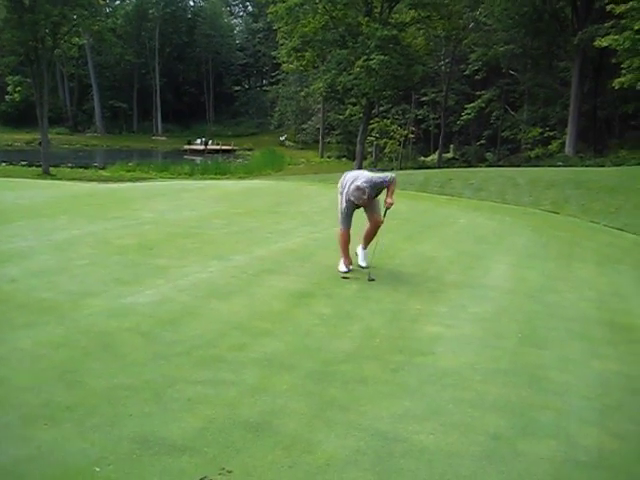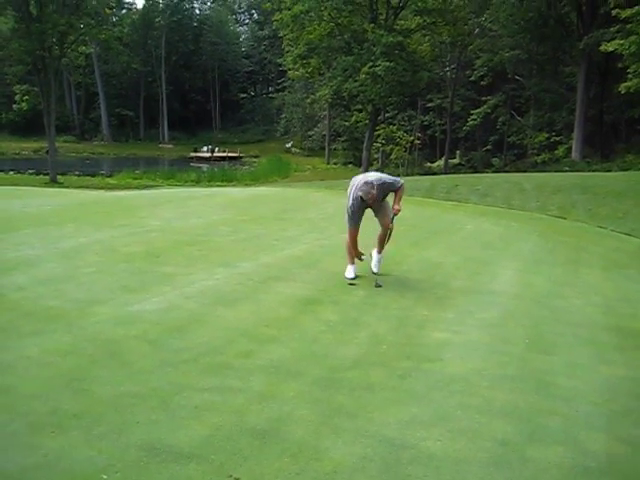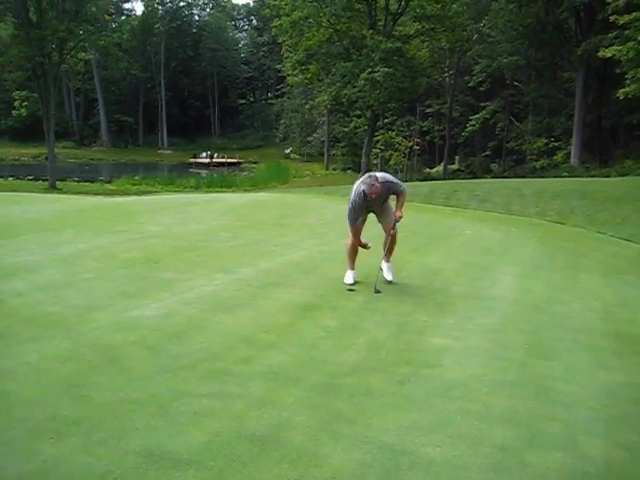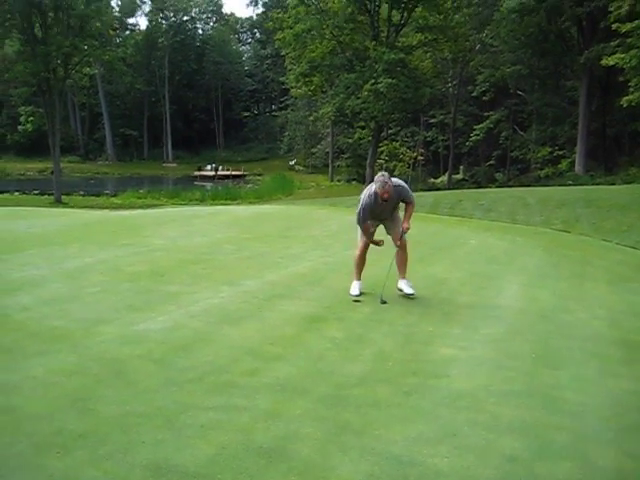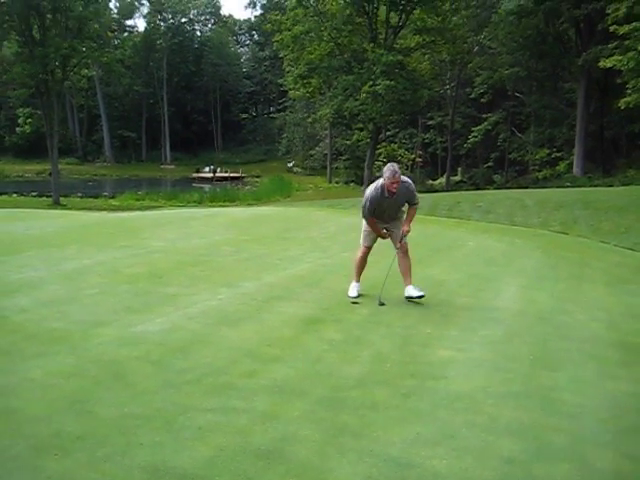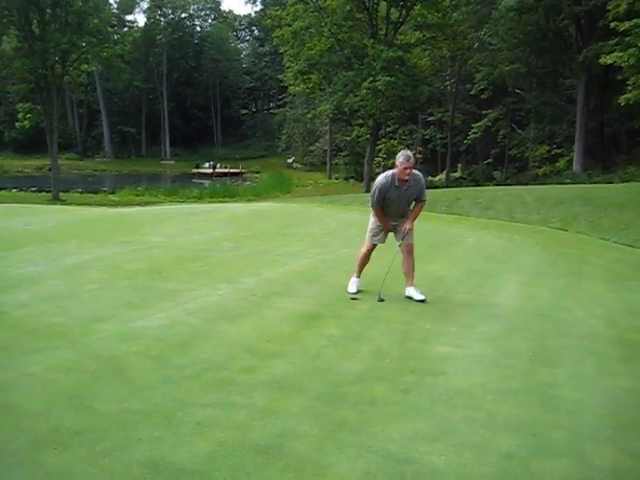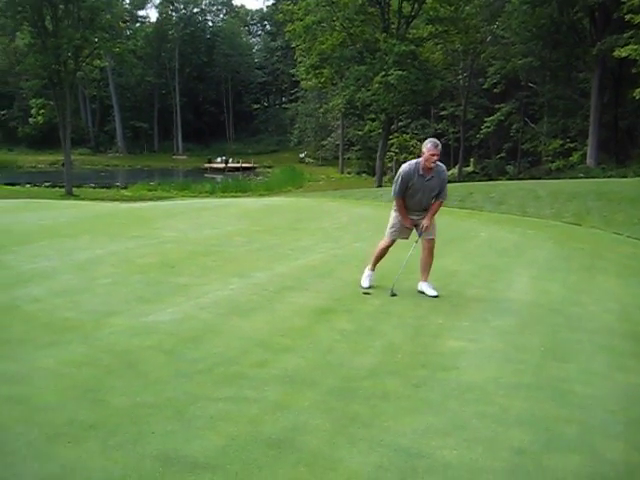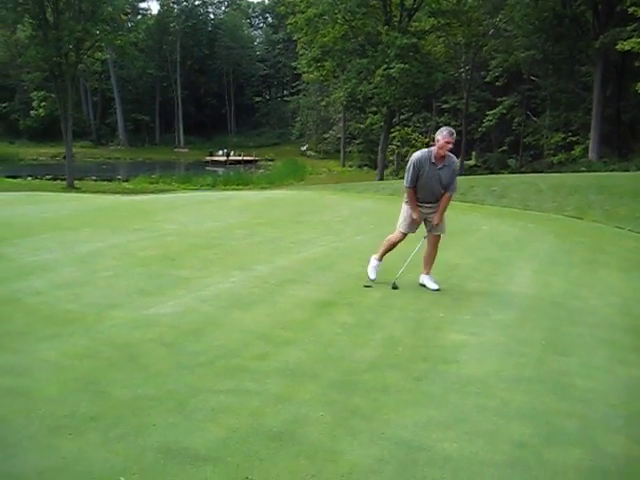
dt=0.1s
person 1, frame 1
left shoulder: (374, 182)
right shoulder: (347, 202)
left elbow: (392, 177)
right elbow: (344, 230)
left wrist: (389, 197)
right wrist: (346, 258)
left hip: (368, 188)
left knee: (377, 221)
right knee: (343, 224)
left ankle: (362, 249)
right ankle: (343, 258)
person 1, frame 2
left shoulder: (384, 182)
right shoulder: (354, 202)
left elbow: (400, 184)
right elbow: (352, 228)
left wrist: (397, 204)
right wrist: (355, 251)
left hip: (379, 198)
right hip: (359, 200)
left knee: (388, 226)
right knee: (353, 230)
left ankle: (377, 253)
right ankle: (351, 265)
person 1, frame 3
left shoulder: (387, 181)
right shoulder: (356, 198)
left elbow: (402, 191)
right elbow: (352, 222)
left wrist: (399, 210)
right wrist: (359, 241)
left hip: (382, 202)
right hip: (361, 203)
left knee: (392, 231)
right knee: (354, 235)
left ankle: (386, 263)
right ankle: (350, 271)
person 1, frame 4
left shoulder: (400, 187)
right shoulder: (367, 199)
left elbow: (410, 202)
right elbow: (361, 221)
left wrist: (406, 221)
right wrist: (372, 240)
left hip: (391, 215)
right hip: (369, 220)
left knee: (402, 243)
right knee: (363, 246)
left ankle: (402, 281)
right ankle: (356, 282)
person 1, frame 5
left shoulder: (407, 185)
right shoulder: (372, 192)
left elbow: (414, 204)
right elbow: (367, 215)
left wrist: (407, 224)
right wrist: (379, 233)
left hip: (395, 218)
right hip: (374, 220)
left knee: (403, 249)
right knee: (364, 250)
left ankle: (409, 288)
right ankle: (355, 283)
person 1, frame 6
left shoulder: (419, 180)
right shoulder: (383, 181)
left elbow: (421, 202)
right elbow: (375, 206)
left wrist: (410, 221)
right wrist: (385, 225)
left hip: (404, 218)
right hip: (382, 217)
left knee: (408, 248)
right knee: (369, 246)
left ankle: (410, 288)
right ankle: (356, 278)
person 1, frame 7
left shoulder: (442, 172)
right shoulder: (406, 170)
left elbow: (441, 197)
right elbow: (397, 196)
left wrist: (429, 218)
right wrist: (405, 218)
left hip: (425, 212)
right hip: (403, 211)
left knee: (429, 244)
right knee: (388, 242)
left ankle: (424, 283)
right ankle: (370, 270)
person 1, frame 8
left shoulder: (453, 163)
right shoulder: (418, 158)
left elbow: (449, 191)
right elbow: (408, 186)
left wrist: (440, 214)
right wrist: (415, 211)
left hip: (435, 205)
right hip: (414, 203)
left knee: (434, 238)
right knee: (400, 235)
left ankle: (426, 276)
right ankle: (377, 259)
